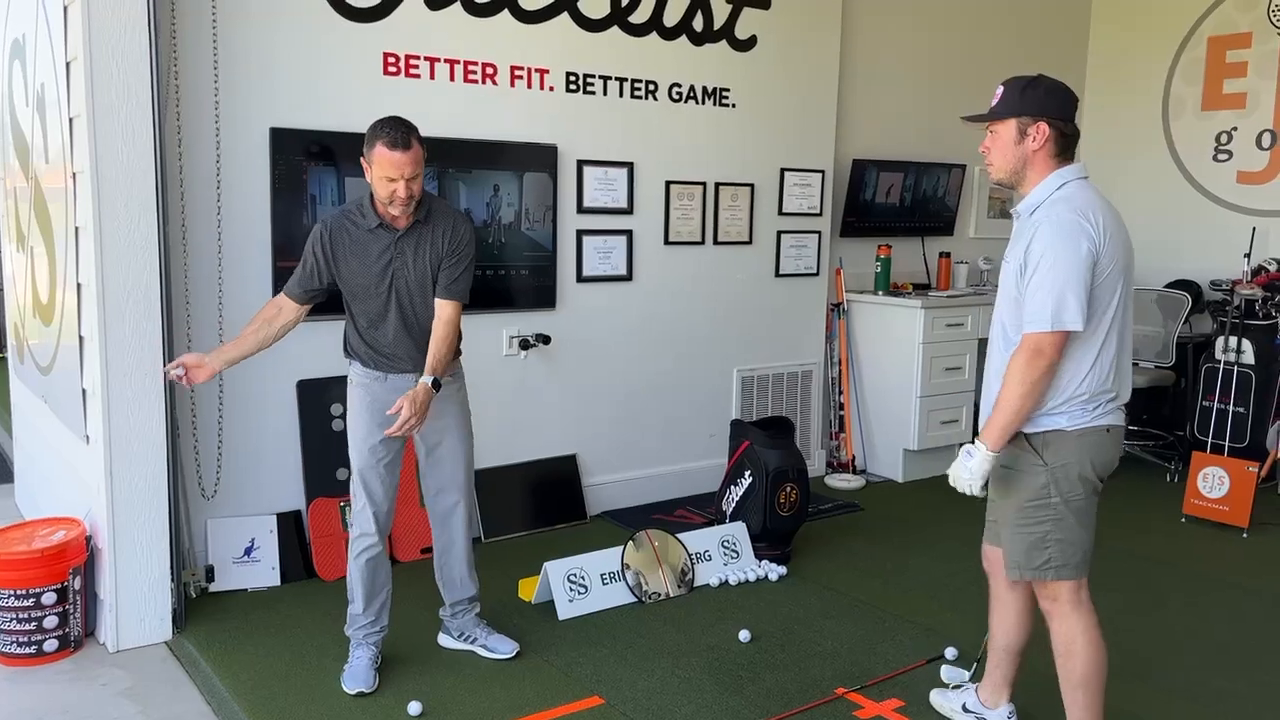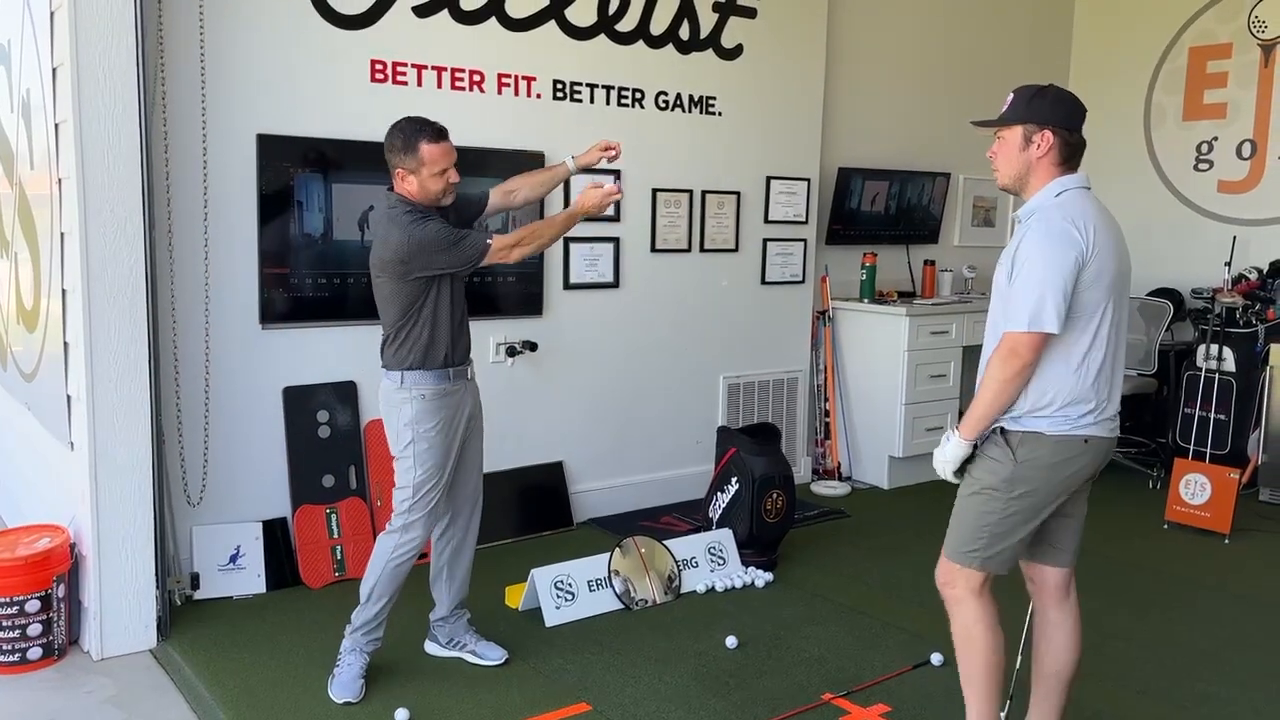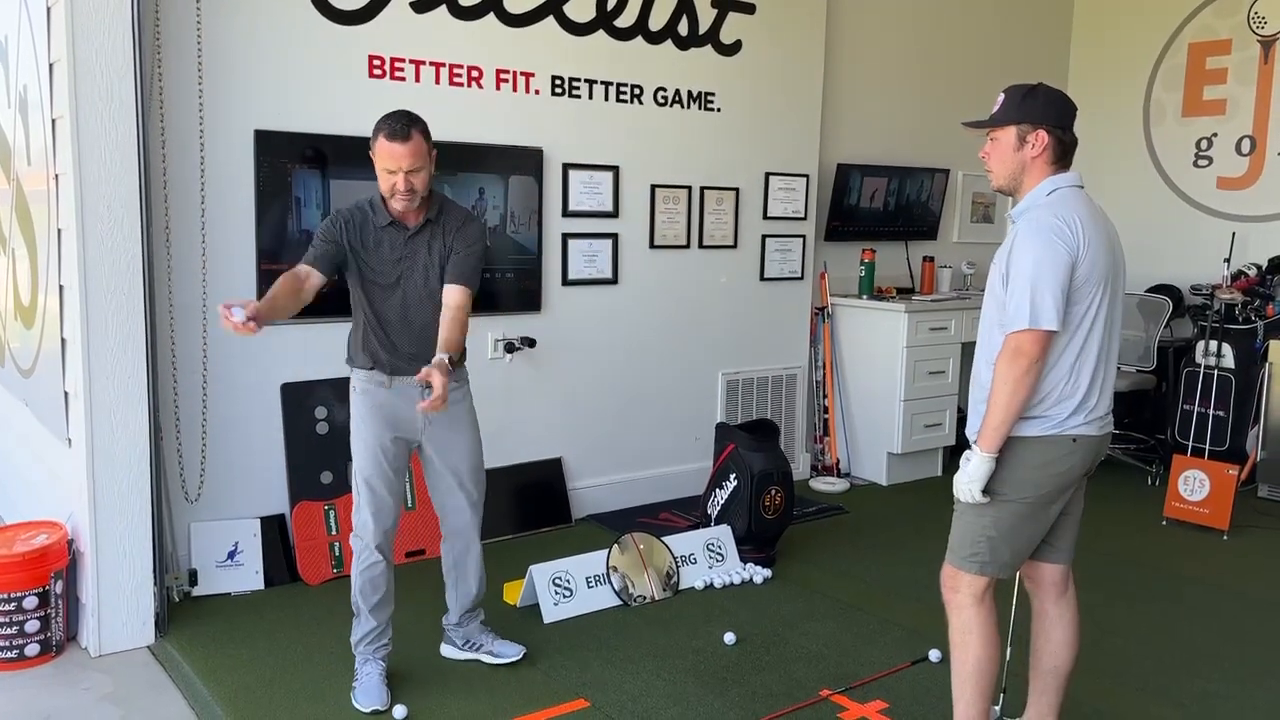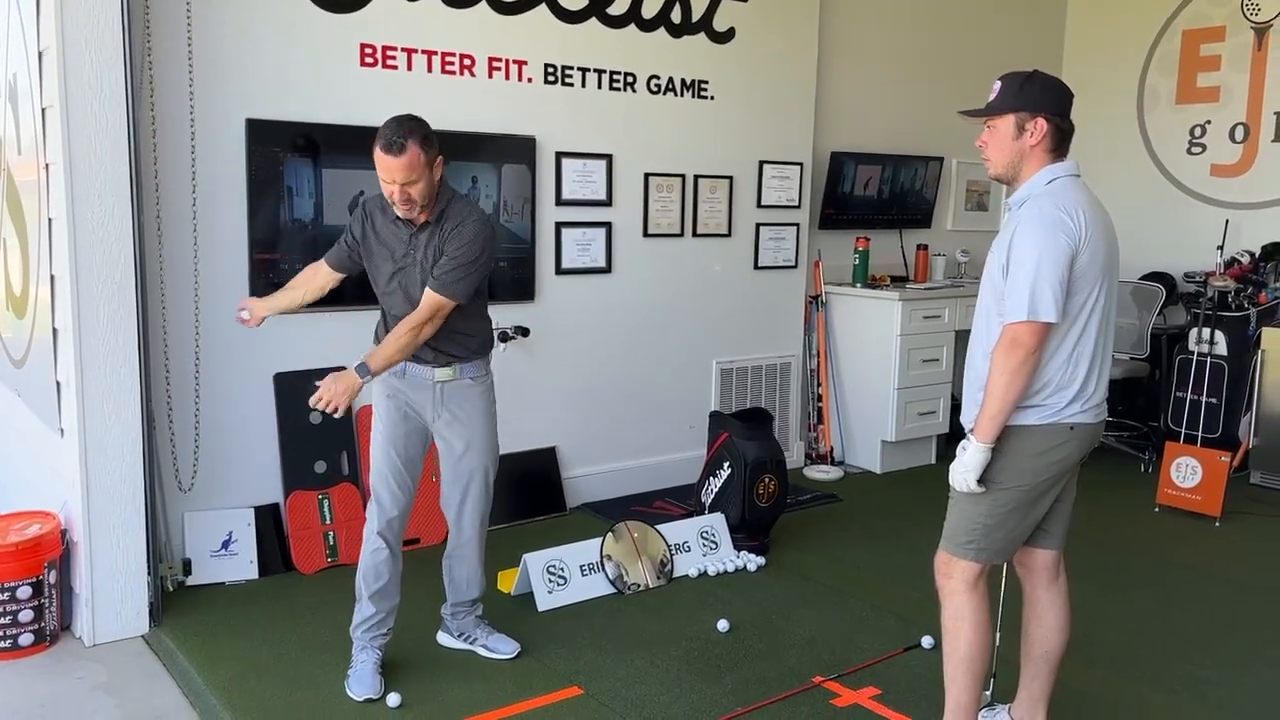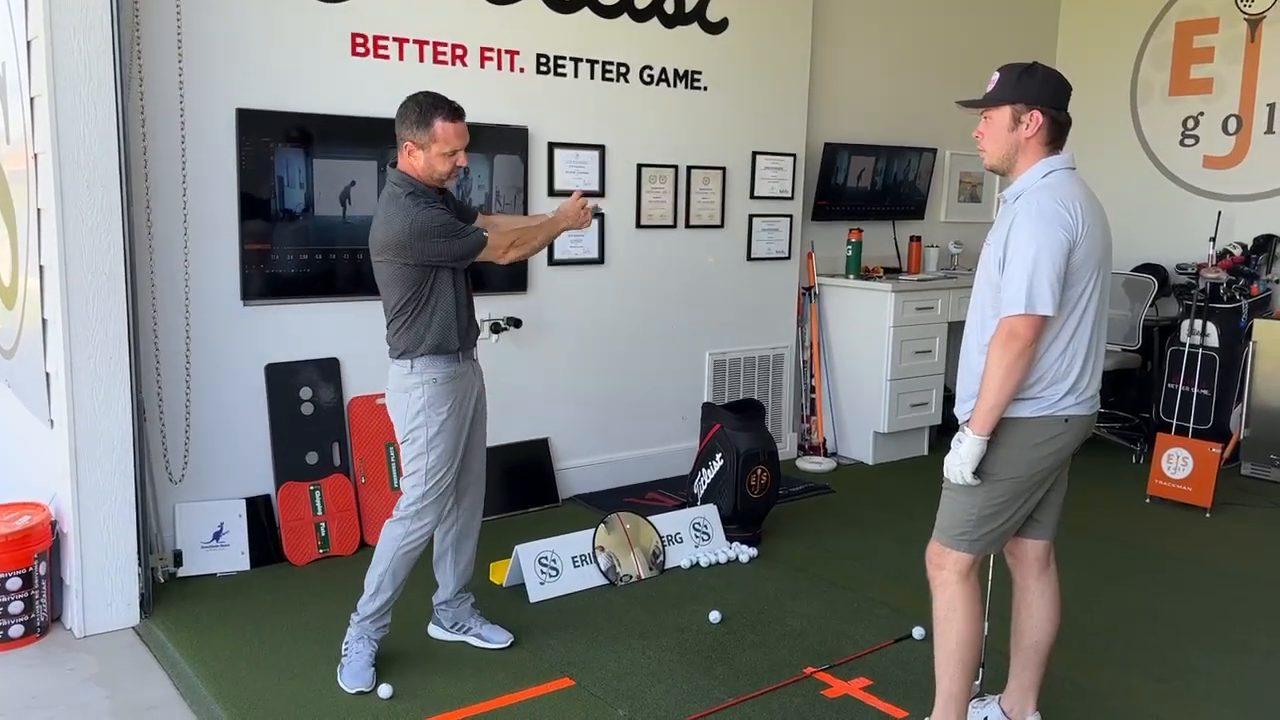
dt=1s
person 1, frame 1
left shoulder: (1061, 220)
right shoulder: (1062, 209)
left elbow: (1041, 351)
left wrist: (984, 444)
left hip: (1050, 438)
right hip: (1044, 432)
left knee: (1059, 593)
right knee: (1004, 564)
person 1, frame 2
left shoulder: (1053, 224)
right shoulder: (1084, 216)
left elbow: (1021, 350)
left wrist: (963, 434)
left hip: (1036, 439)
right hip: (1071, 433)
left knee: (960, 579)
right knee: (1052, 584)
person 1, frame 3
left shoulder: (1045, 223)
right shoulder: (1084, 215)
left elbow: (1026, 349)
left wrist: (983, 450)
left hip: (1033, 442)
right hip: (1071, 432)
left knee: (965, 584)
right knee: (1050, 581)
person 1, frame 4
left shoulder: (1044, 212)
right shoulder: (1073, 203)
left elbow: (1023, 338)
left wrist: (979, 438)
left hip: (1027, 429)
right hip: (1061, 421)
left knee: (958, 570)
right knee: (1040, 567)
person 1, frame 5
left shoulder: (1040, 205)
right shoulder: (1064, 195)
left elbow: (1020, 331)
left wrist: (975, 431)
left hip: (1021, 421)
right hip: (1051, 414)
left knee: (949, 562)
right knee: (1030, 557)
person 2, frame 1
left shoulder: (453, 228)
right shoulder: (336, 231)
left elbow: (446, 315)
right elbow: (287, 306)
left wrist: (426, 387)
right wrist: (216, 360)
left hip: (438, 384)
right hip: (373, 384)
left knee: (453, 507)
right knee: (370, 520)
left ankle: (461, 620)
right ankle: (365, 640)
person 2, frame 2
left shoulder: (436, 206)
right shoulder: (409, 234)
left elbow: (506, 195)
right elbow: (509, 250)
left wrist: (574, 164)
right wrist: (578, 211)
left hip: (458, 383)
right hip: (419, 392)
left knee: (461, 511)
right knee: (411, 522)
left ankle: (448, 627)
right ankle: (357, 647)
person 2, frame 3
left shoulder: (465, 227)
right shoulder: (349, 224)
left elbow: (455, 308)
right elbow: (301, 281)
left wrist: (442, 365)
right wrist: (260, 312)
left hip: (445, 387)
right hip: (377, 390)
left knee: (464, 515)
right knee: (374, 527)
left ankle: (463, 629)
right ankle: (370, 655)
person 2, frame 4
left shoulder: (470, 226)
right shoulder: (370, 216)
left elbow: (426, 318)
right elbow: (326, 271)
left wrist: (359, 375)
right wrist: (266, 305)
left hip: (464, 379)
right hip: (395, 377)
left knee: (469, 508)
right knee: (386, 513)
left ankle: (462, 620)
right ankle: (368, 644)
person 2, frame 5
left shoulder: (433, 194)
right shoulder: (408, 216)
left elbow: (486, 226)
right elbow: (501, 249)
left wrist: (555, 220)
right wrist: (561, 223)
left hip: (461, 367)
right hip: (425, 377)
left knee: (465, 498)
right knee: (422, 507)
left ankle: (452, 610)
right ankle: (362, 635)
